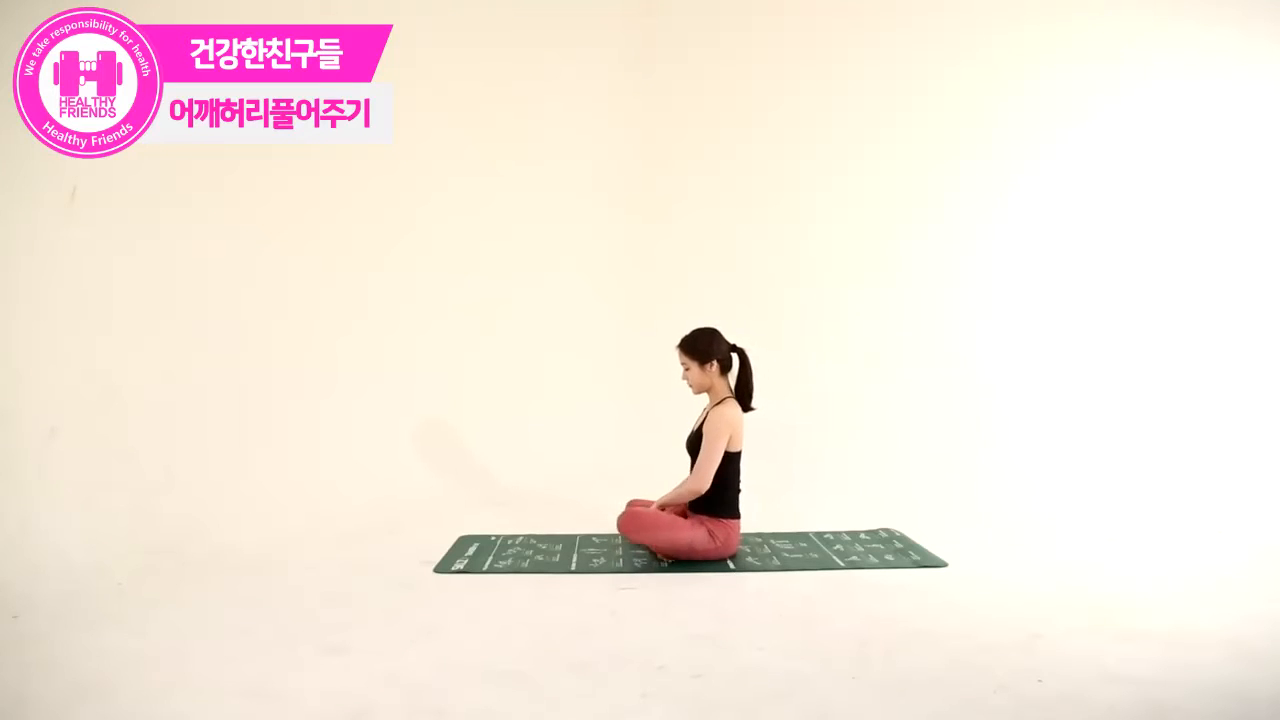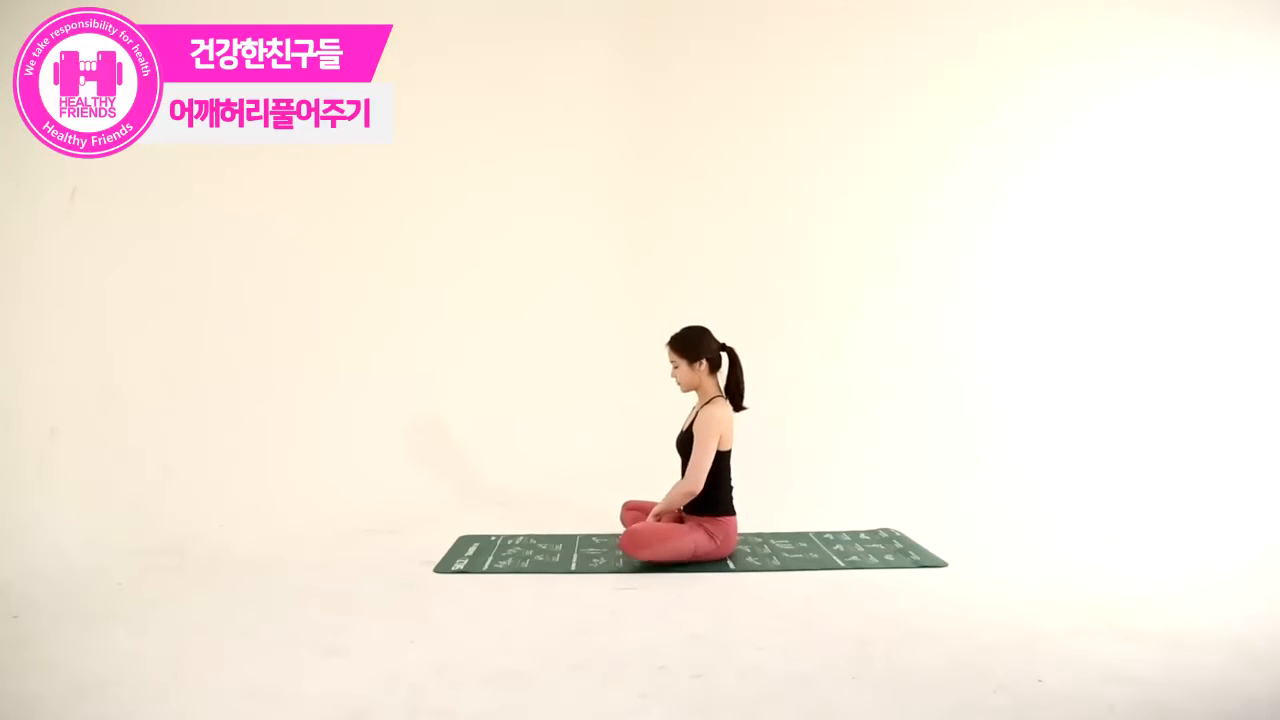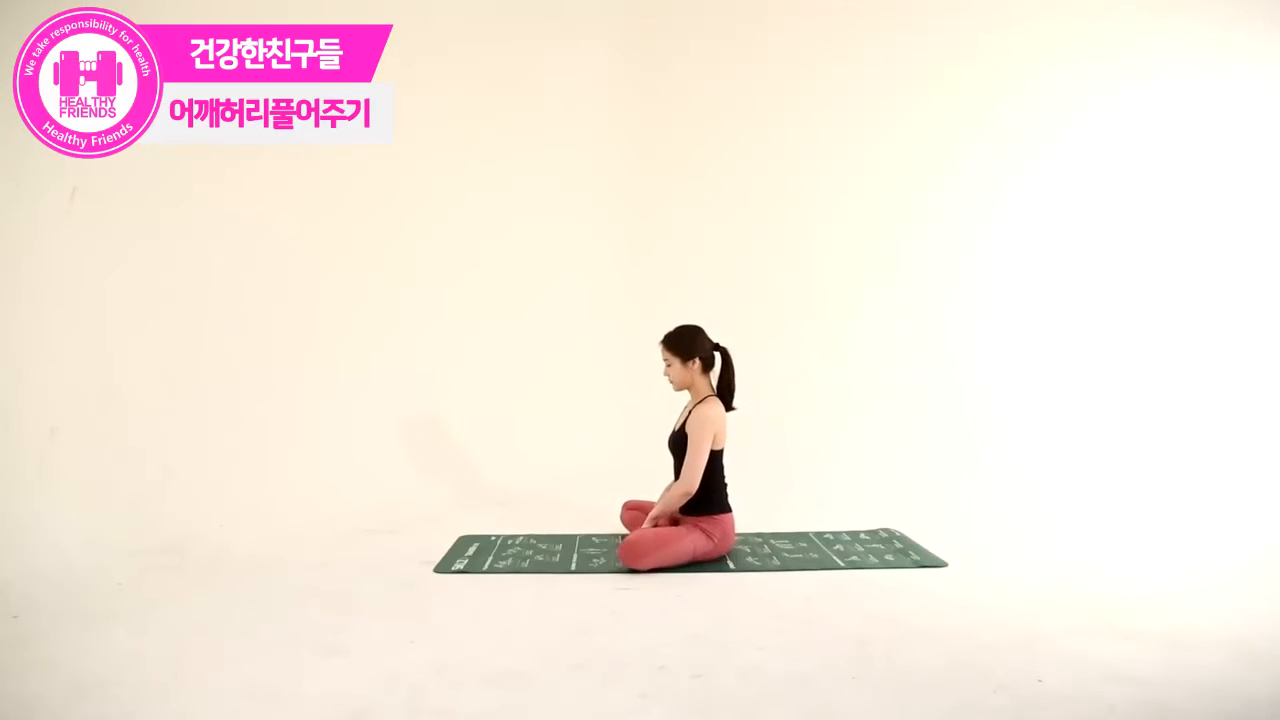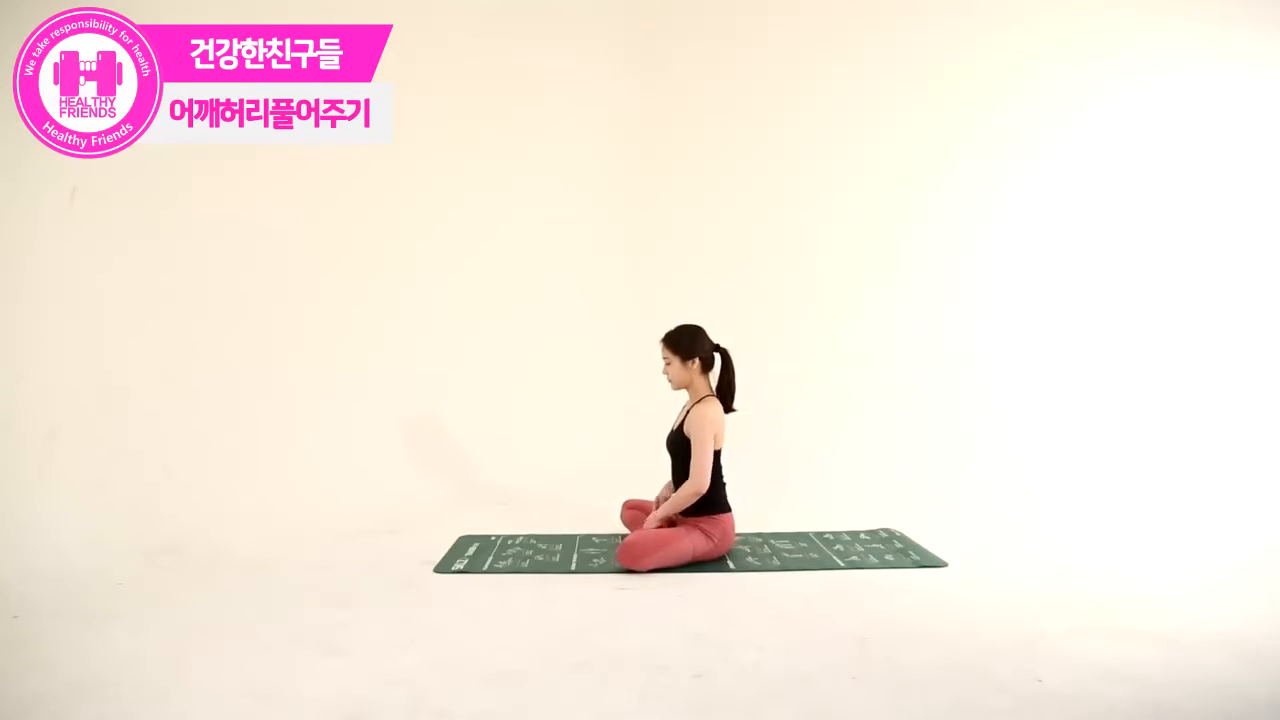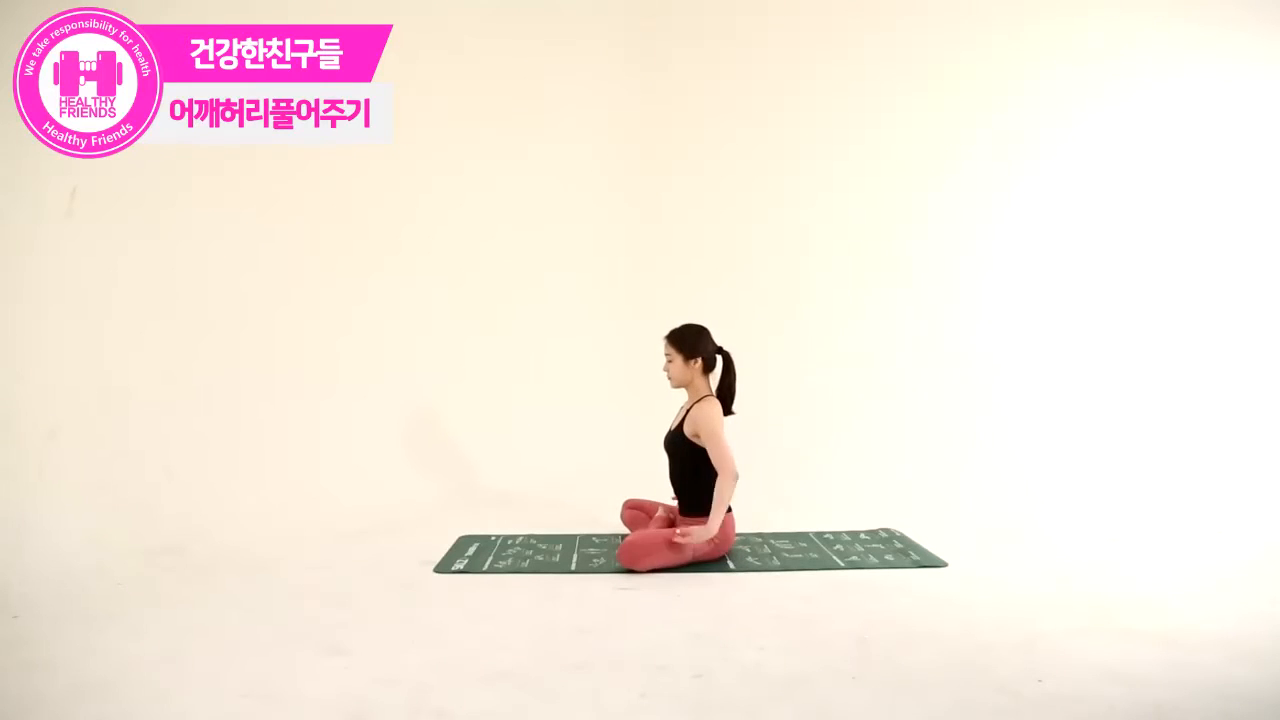
dt=0.3s
person 1, frame 1
left shoulder: (723, 414)
right shoulder: (717, 408)
left elbow: (699, 484)
left wrist: (662, 502)
right wrist: (668, 503)
left hip: (716, 531)
right hip: (701, 519)
left knee: (630, 522)
right knee: (634, 508)
person 1, frame 2
left shoulder: (713, 413)
right shoulder: (705, 408)
left elbow: (693, 485)
left wrist: (659, 510)
right wrist: (665, 509)
left hip: (714, 530)
right hip: (696, 518)
left knee: (632, 541)
right knee: (630, 510)
person 1, frame 3
left shoulder: (707, 413)
right shoulder: (696, 406)
left elbow: (688, 485)
left wrist: (655, 514)
right wrist: (660, 509)
left hip: (711, 528)
right hip: (692, 517)
left knee: (631, 552)
right knee: (630, 509)
person 1, frame 4
left shoulder: (705, 412)
right shoulder: (694, 406)
left elbow: (698, 484)
left wrist: (659, 515)
right wrist: (665, 496)
left hip: (710, 527)
right hip: (692, 517)
left knee: (630, 553)
right knee: (630, 508)
person 1, frame 5
left shoulder: (705, 411)
right shoulder: (692, 406)
left elbow: (729, 472)
left wrist: (712, 528)
left hip: (705, 524)
right hip: (691, 517)
left knee: (630, 553)
right knee: (630, 508)
